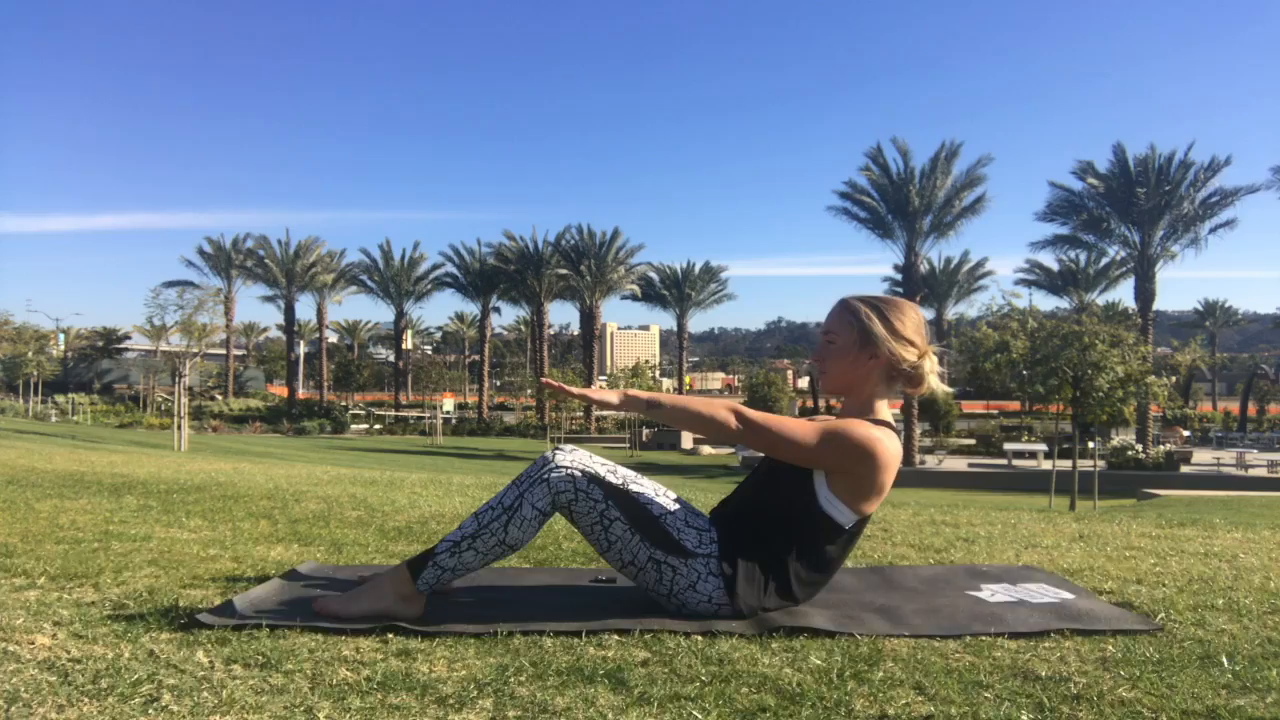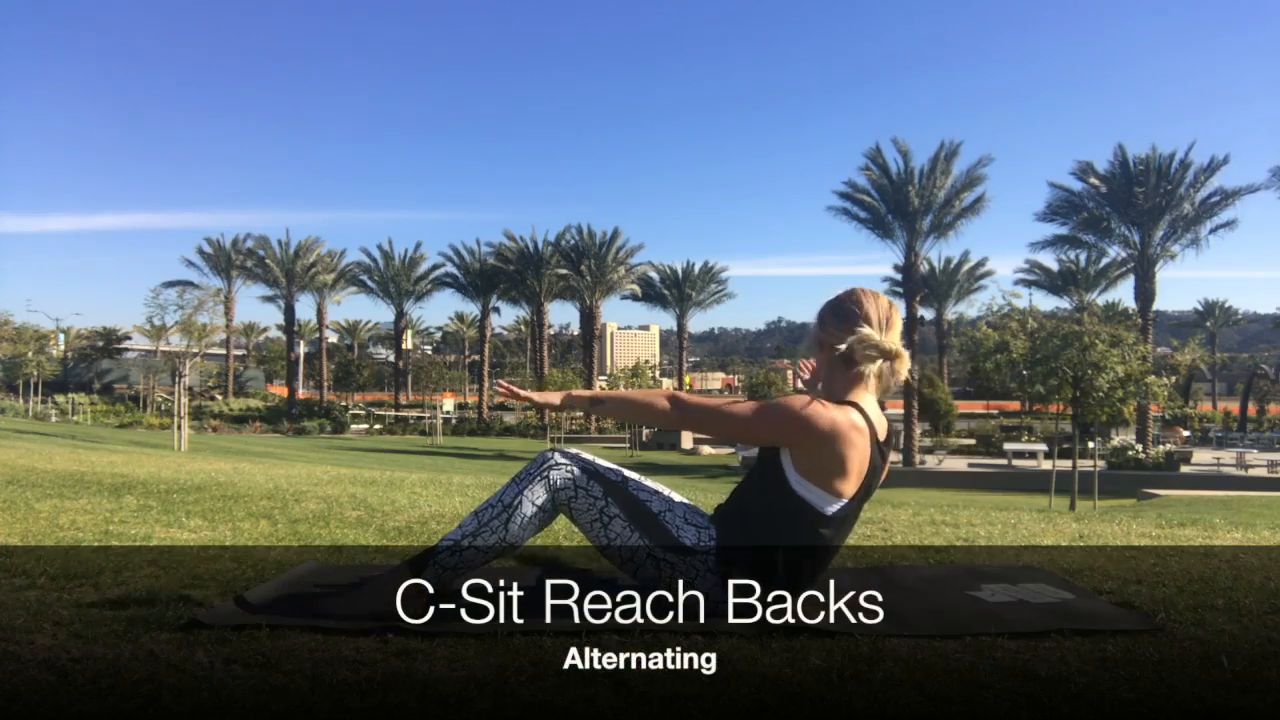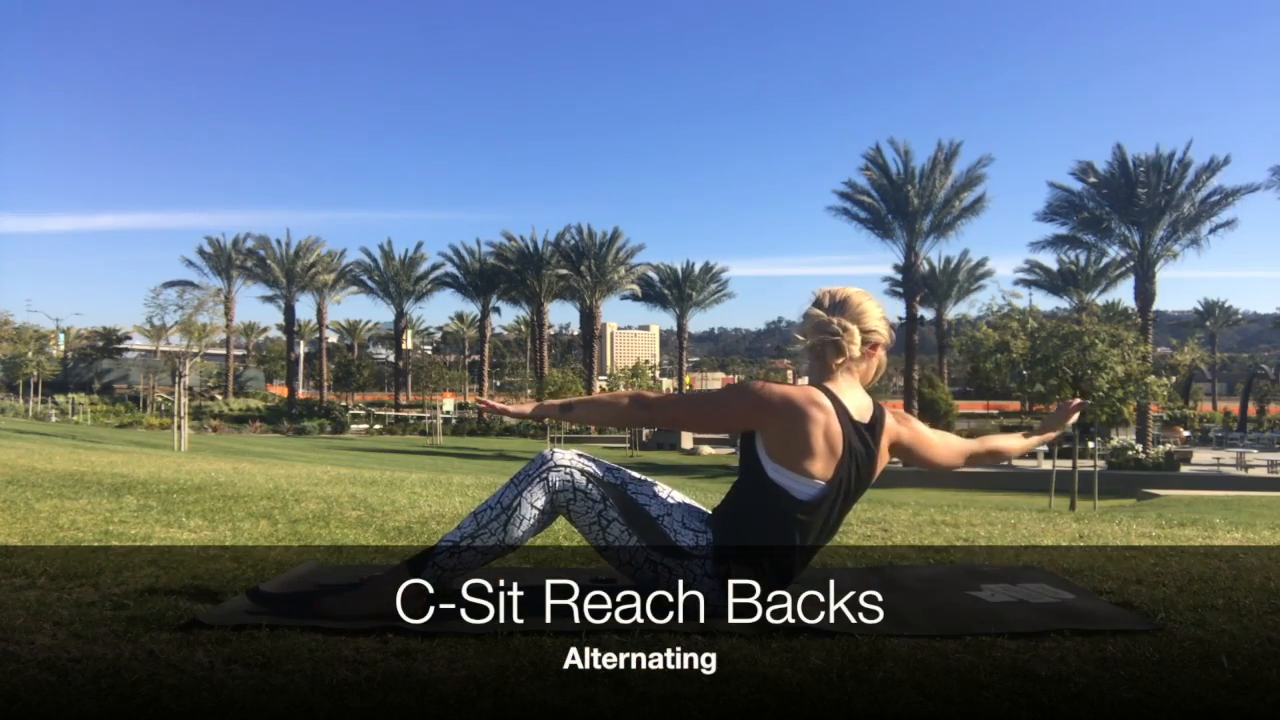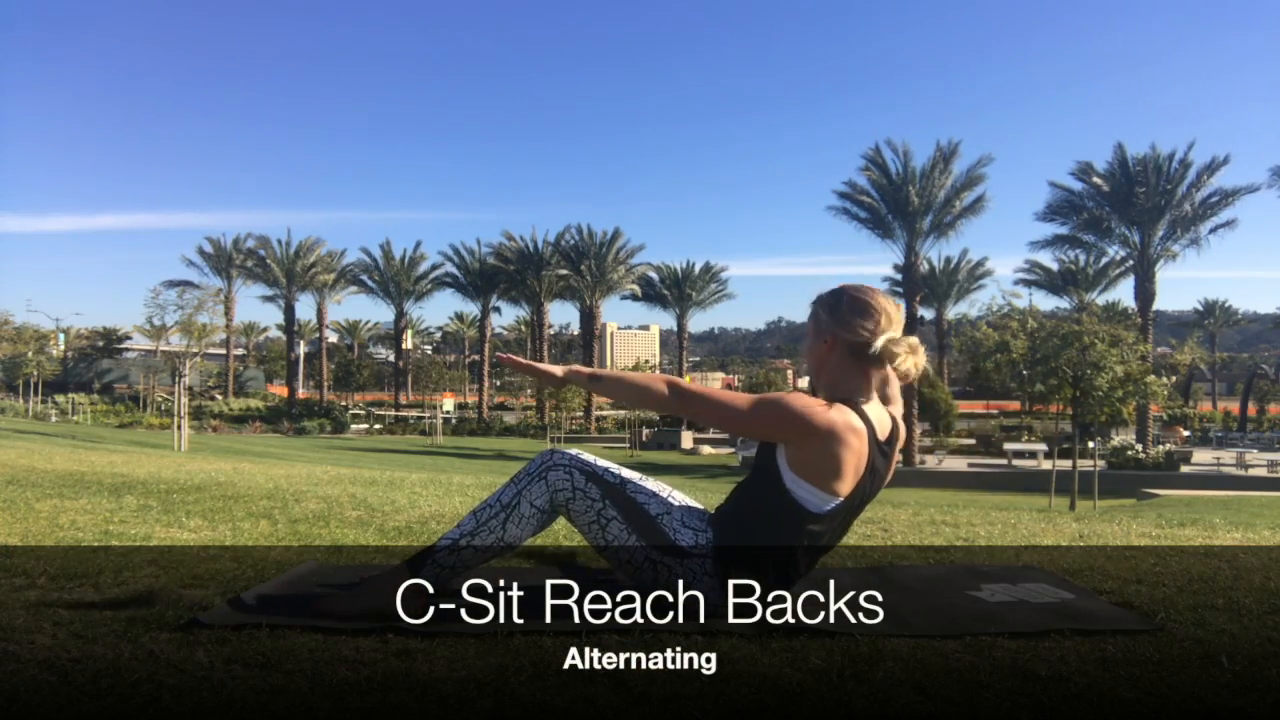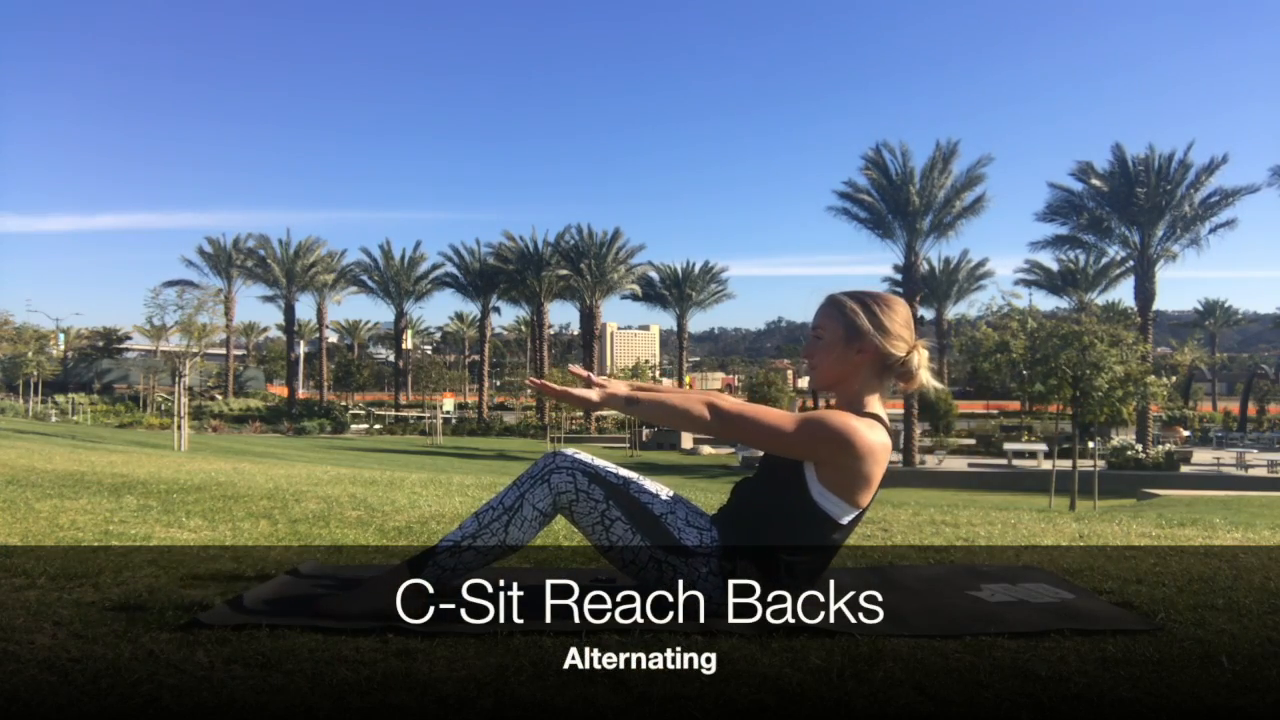
dt=0.5s
person 1, frame 1
left shoulder: (868, 444)
right shoulder: (850, 429)
left elbow: (738, 424)
right elbow: (748, 430)
left wrist: (626, 398)
right wrist: (635, 402)
left hip: (721, 582)
right hip: (718, 553)
left knee: (559, 476)
right knee: (565, 463)
left ankle: (409, 584)
right ankle: (416, 576)
person 1, frame 2
left shoulder: (820, 421)
right shoulder: (870, 424)
left elbow: (683, 410)
left wrist: (570, 397)
right wrist: (820, 382)
left hip: (720, 575)
right hip: (728, 562)
left knee: (560, 471)
right knee: (564, 469)
left ankle: (412, 581)
right ankle: (420, 575)
person 1, frame 3
left shoulder: (783, 406)
right shoulder: (888, 427)
left elbow: (647, 409)
right elbow: (971, 450)
left wrist: (540, 407)
right wrist: (1044, 432)
left hip: (712, 572)
right hip: (741, 573)
left knee: (556, 471)
right knee: (570, 471)
left ankle: (409, 582)
right ankle: (426, 572)
person 1, frame 4
left shoulder: (812, 419)
right shoulder: (884, 423)
left elbow: (682, 398)
left wrist: (570, 374)
right wrist: (890, 367)
left hip: (715, 576)
right hip: (733, 565)
left knee: (558, 472)
right knee: (566, 472)
left ankle: (404, 583)
right ankle: (423, 572)
person 1, frame 5
left shoulder: (850, 435)
right shoulder: (844, 424)
left elbow: (714, 417)
right elbow: (730, 407)
left wrist: (605, 399)
right wrist: (625, 389)
left hip: (719, 579)
right hip: (722, 555)
left knee: (562, 475)
right knee: (565, 469)
left ankle: (409, 582)
right ankle: (418, 573)
